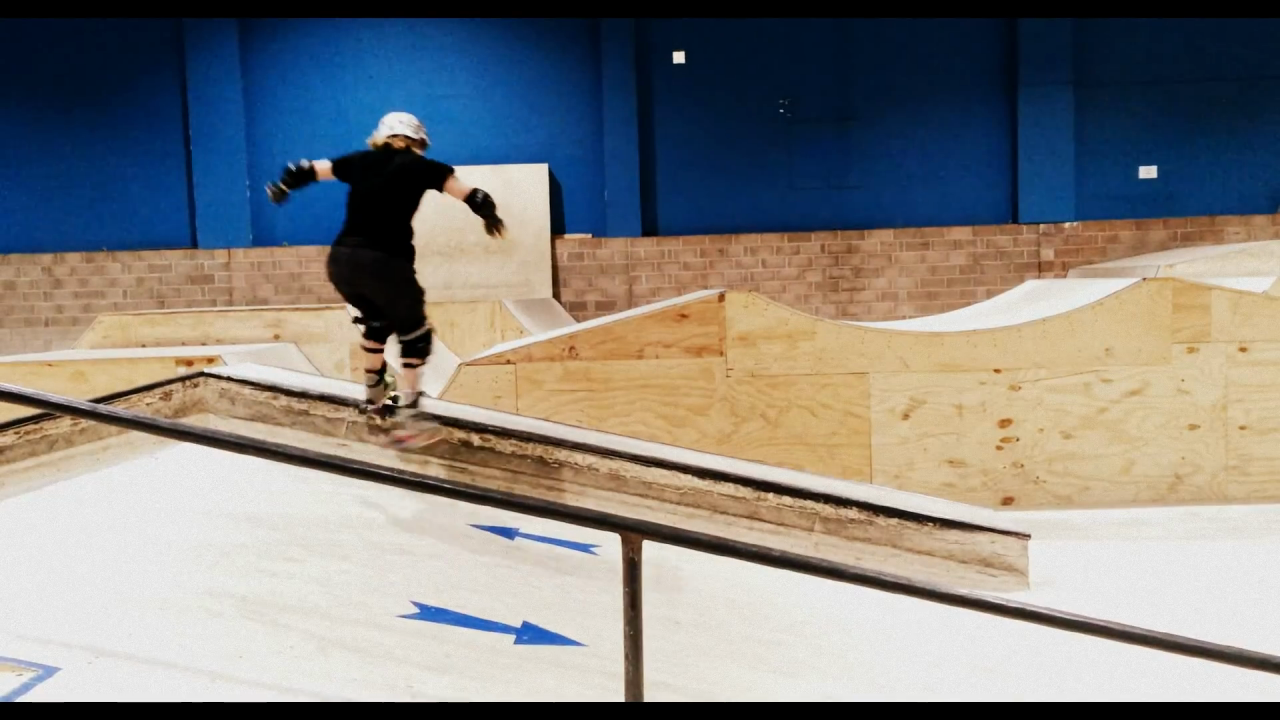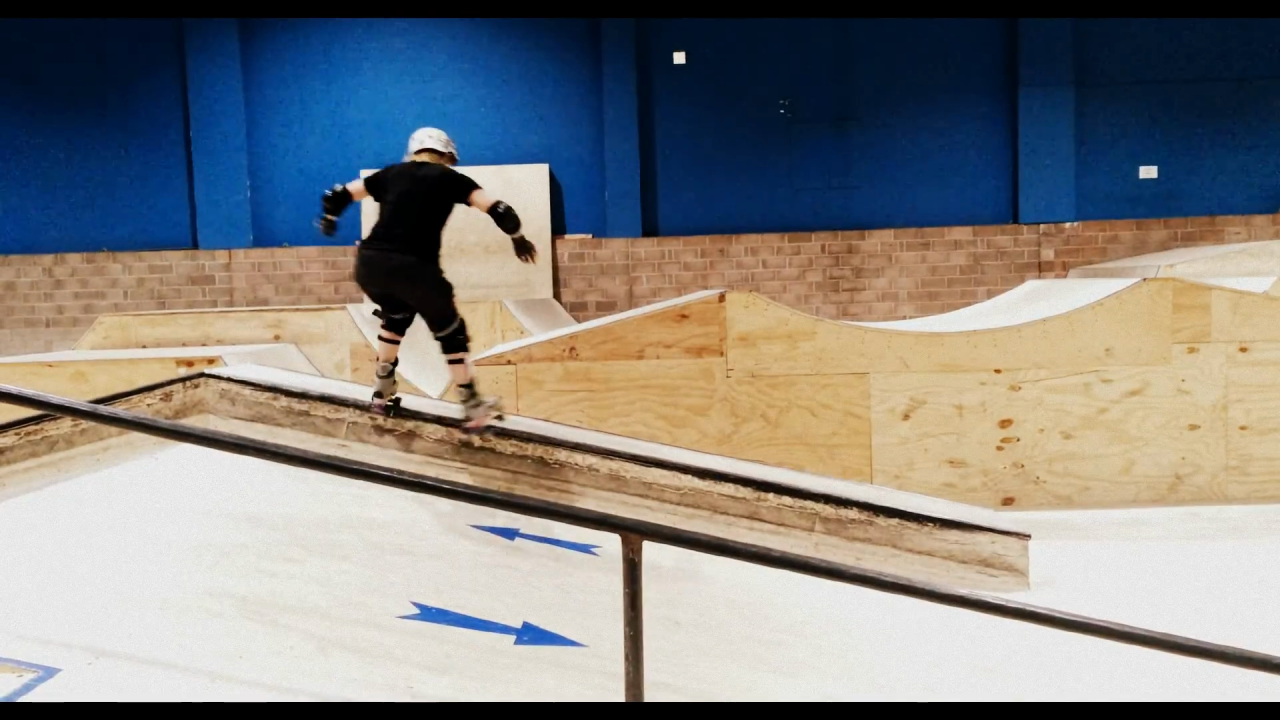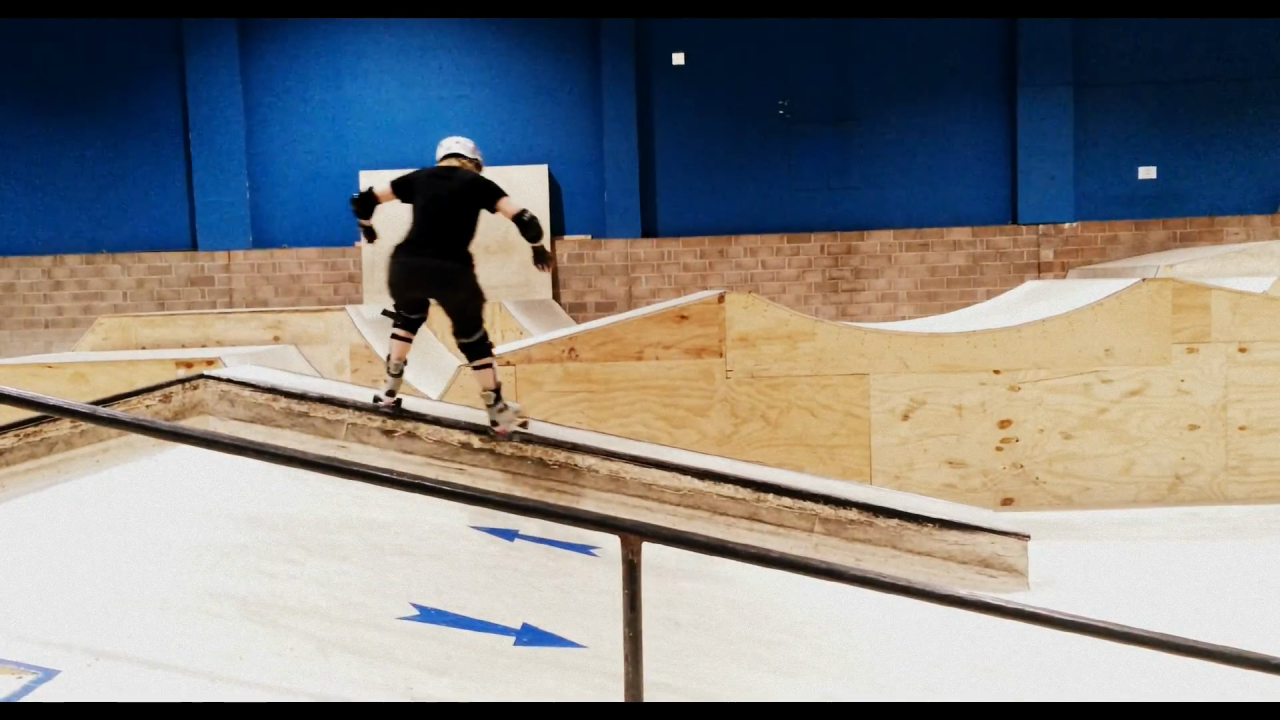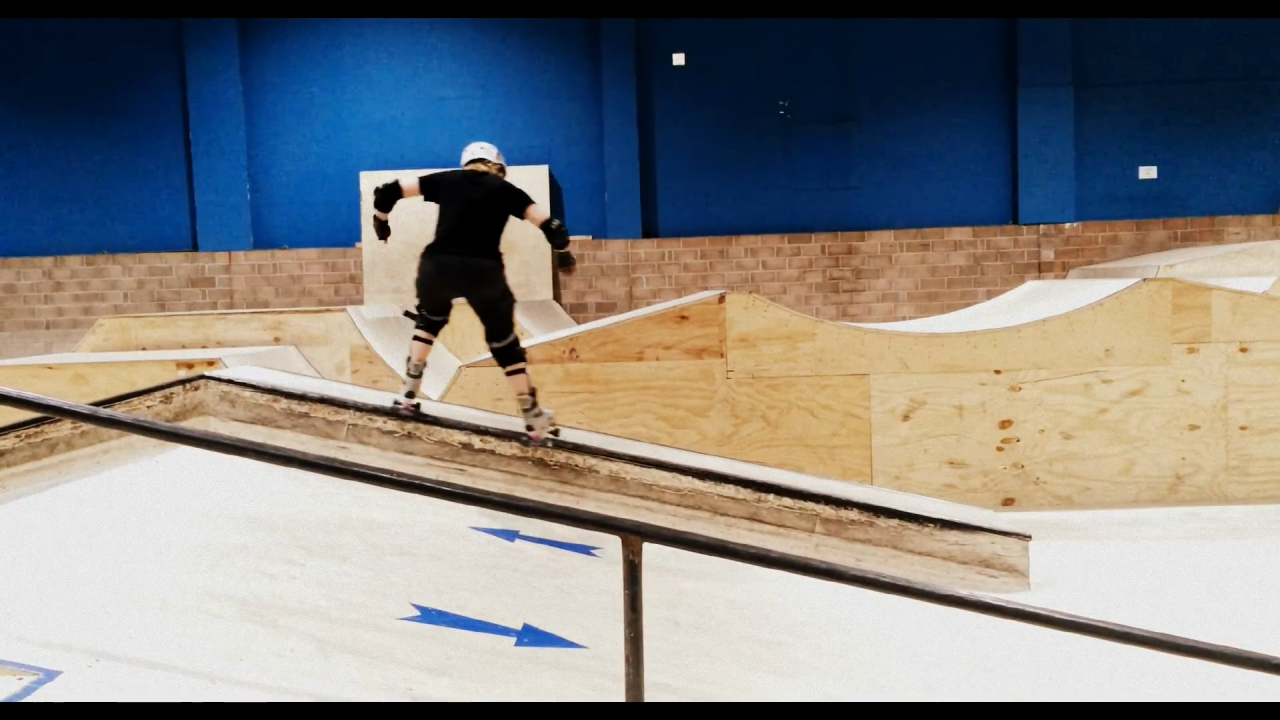
dt=0.1s
person 1, frame 1
left shoulder: (359, 161)
right shoulder: (421, 166)
left elbow: (302, 173)
right elbow: (475, 198)
left wrist: (280, 188)
right wrist: (492, 217)
left hip: (342, 261)
right hip: (388, 265)
left knee: (378, 322)
right knee: (415, 339)
left ankle: (374, 396)
person 1, frame 2
left shoulder: (393, 173)
right shoulder: (450, 179)
left elbow: (339, 196)
right elbow: (499, 210)
left wrist: (328, 220)
right wrist: (519, 239)
left hip: (370, 264)
right hip: (415, 268)
left knee: (396, 316)
right knee: (451, 333)
left ankle: (382, 393)
person 1, frame 3
left shoulder: (420, 178)
right shoulder: (478, 184)
left elbow: (366, 199)
right elbow: (524, 218)
left wrist: (365, 227)
right wrist: (539, 248)
left hip: (406, 266)
right hip: (451, 272)
left knee: (408, 317)
right knee: (473, 339)
left ankle: (388, 392)
person 1, frame 4
left shoulder: (446, 180)
right shoulder: (505, 189)
left elbow: (389, 189)
right elbow: (552, 227)
left wrist: (380, 220)
right wrist: (563, 254)
left hip: (436, 266)
right hip: (483, 271)
left knee: (430, 318)
right knee: (504, 343)
left ankle: (408, 394)
right ankle: (535, 420)
